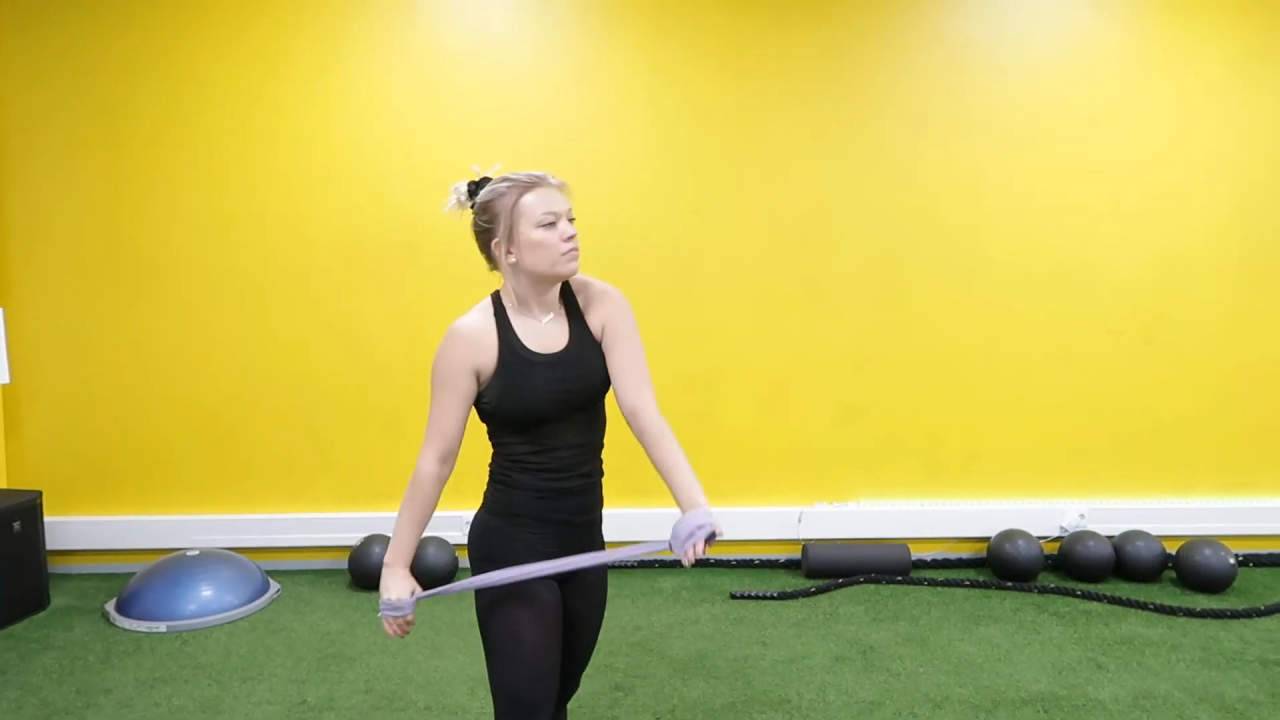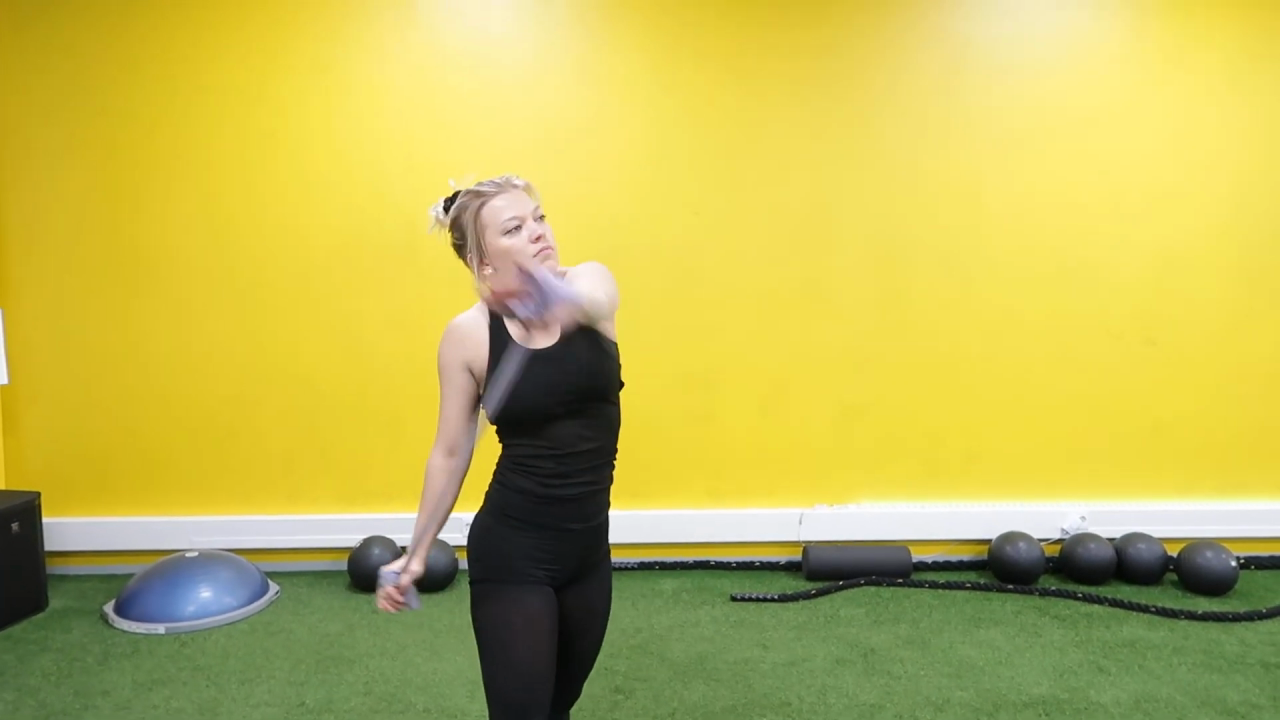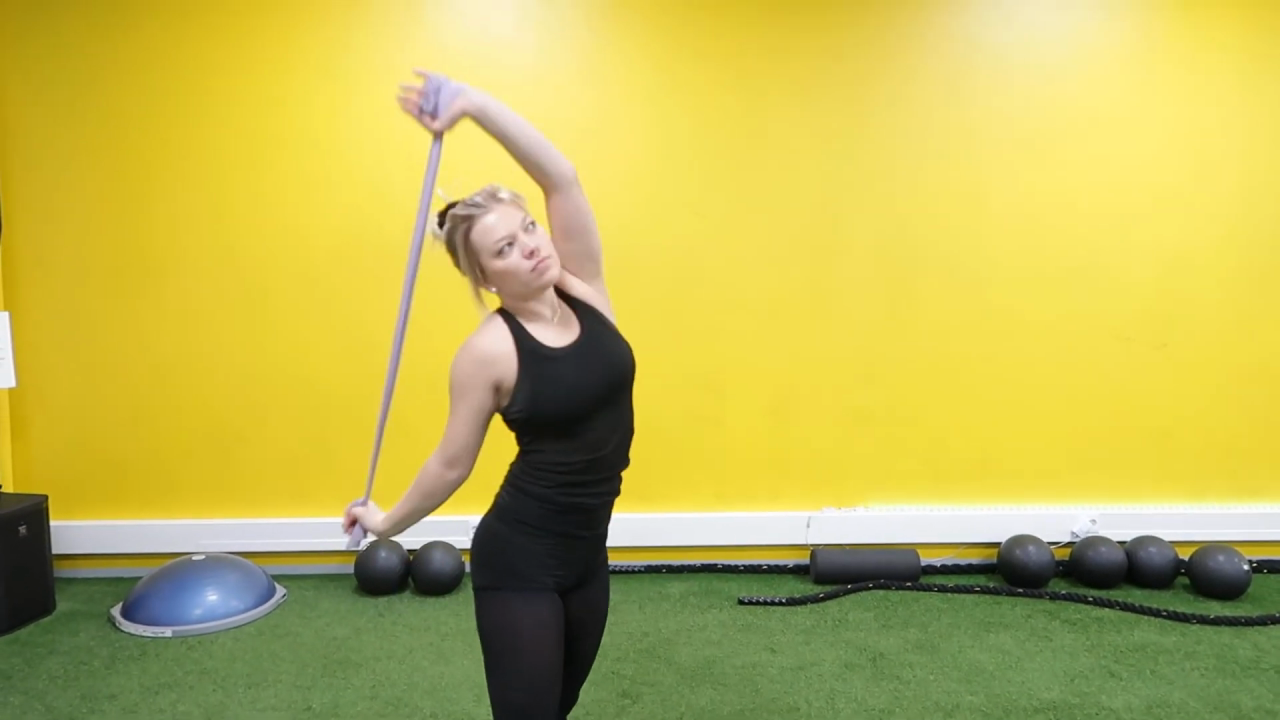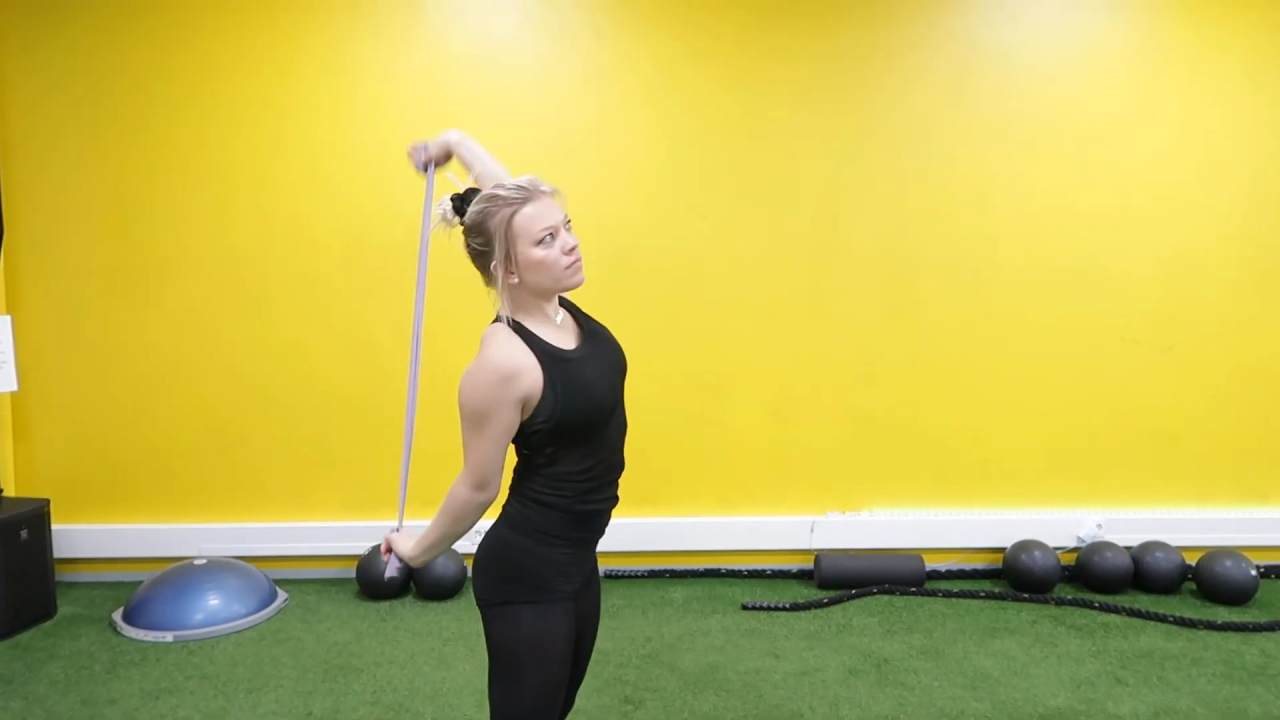
dt=0.3s
person 1, frame 1
left shoulder: (601, 304)
right shoulder: (471, 336)
left elbow: (640, 403)
right elbow: (436, 458)
left wrist: (693, 501)
right wrist: (397, 564)
left hip: (582, 540)
right hip: (513, 549)
person 1, frame 2
left shoulder: (585, 279)
right shoulder: (470, 336)
left elbow: (595, 298)
right elbow: (450, 452)
left wrist: (566, 299)
right wrist: (416, 552)
left hip: (584, 546)
right hip: (510, 552)
person 1, frame 3
left shoulder: (580, 286)
right shoulder: (488, 350)
left elbow: (561, 178)
right elbow: (451, 465)
left wrist: (475, 104)
right wrist: (389, 521)
left hip: (584, 553)
right hip: (518, 560)
person 1, frame 4
left shoulder: (555, 299)
right shoulder: (501, 363)
left elbow: (514, 195)
right elbow: (477, 487)
left wrist: (458, 142)
right wrist: (418, 549)
left hip: (573, 562)
right hip: (525, 573)
